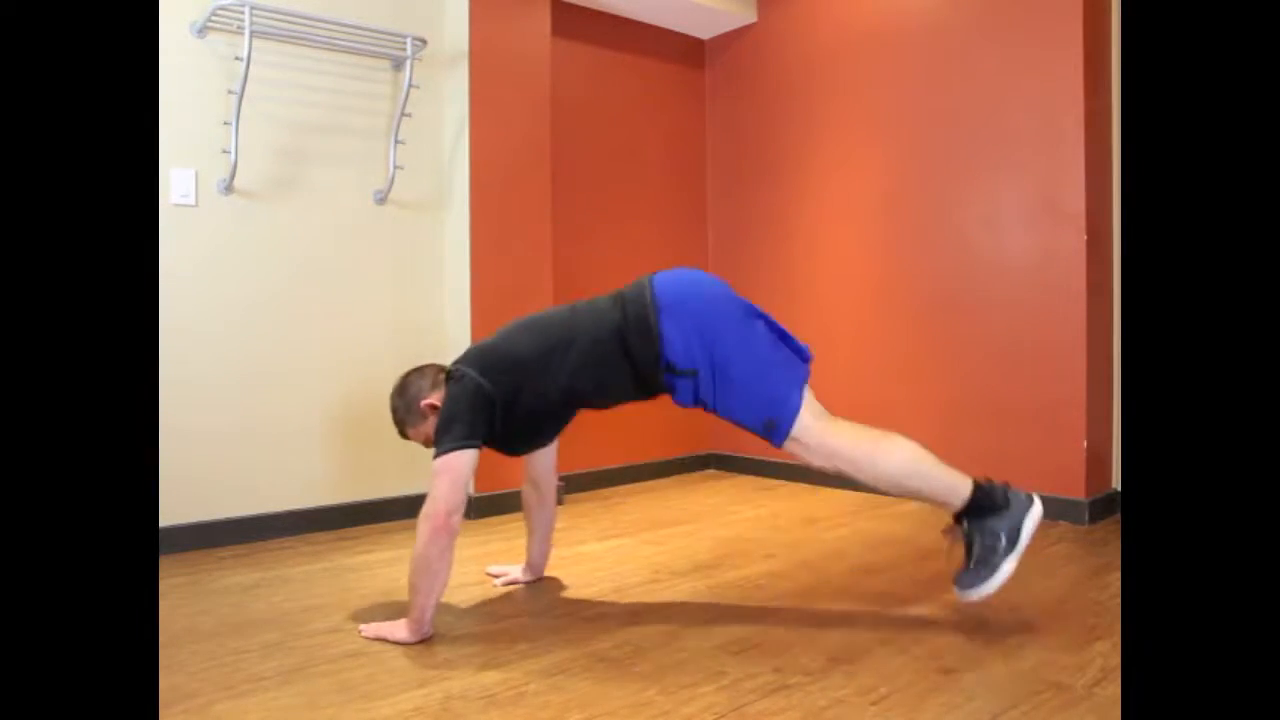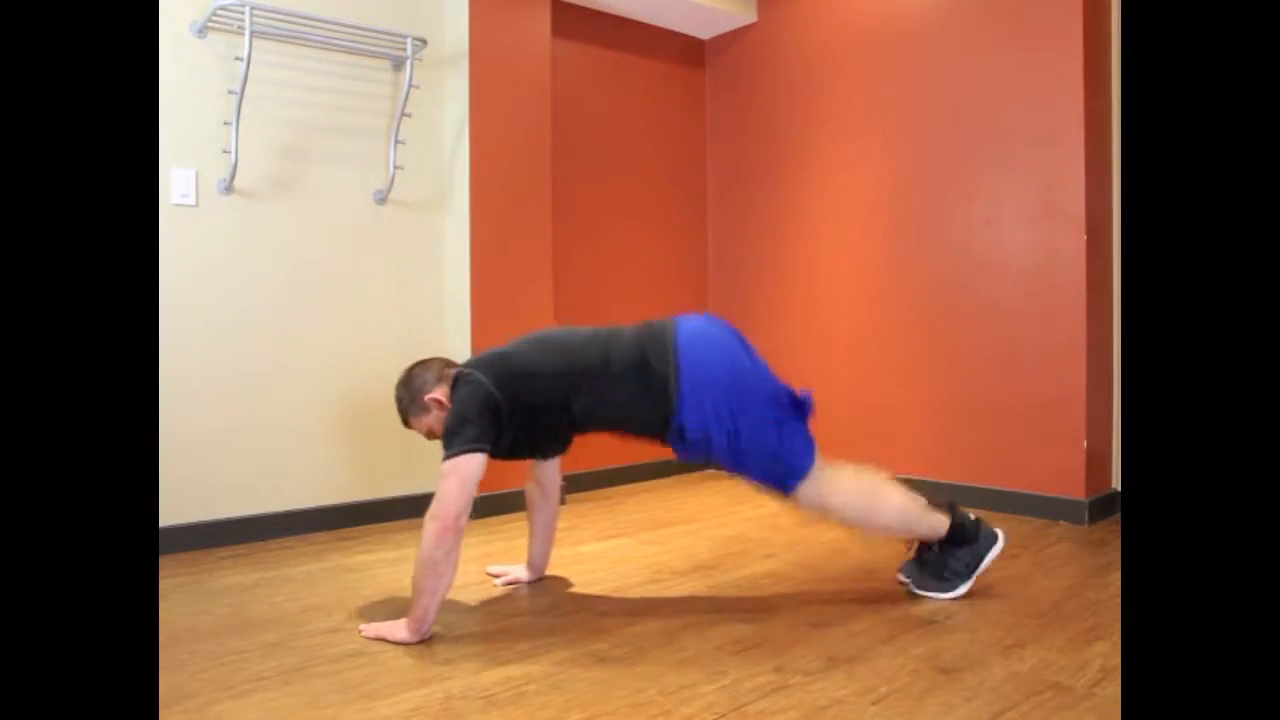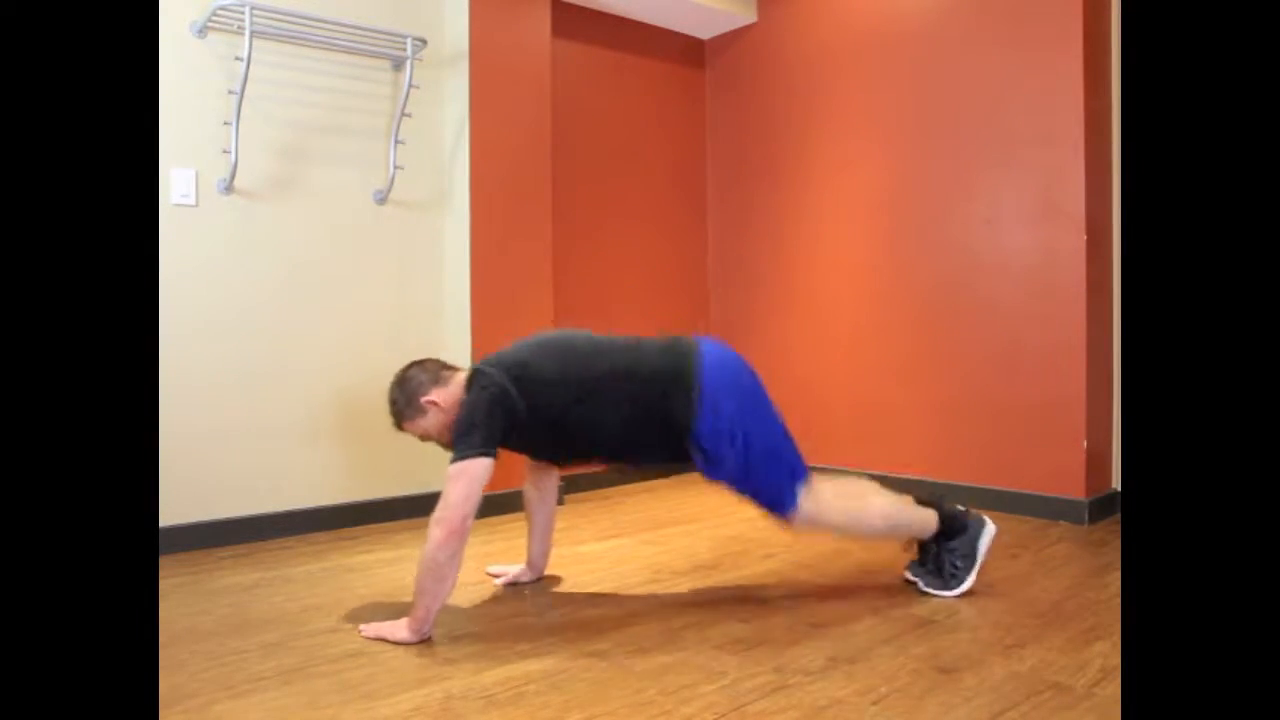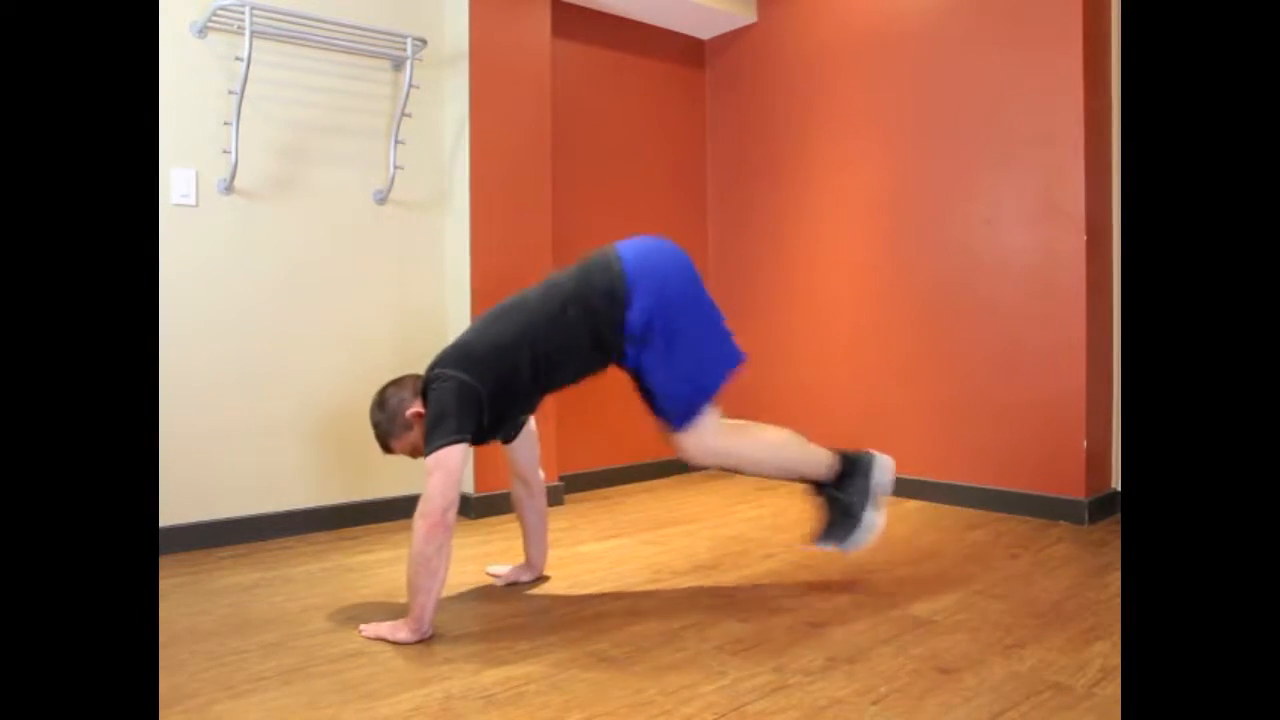
dt=0.2s
person 1, frame 1
left shoulder: (467, 393)
right shoulder: (506, 383)
left elbow: (441, 516)
right elbow: (541, 474)
left wrist: (417, 623)
right wrist: (533, 565)
left hip: (678, 316)
right hip: (679, 313)
left knee: (814, 438)
right knee: (813, 434)
left ankle: (990, 506)
right ankle: (984, 508)
person 1, frame 2
left shoulder: (473, 396)
right shoulder: (509, 379)
left elbow: (446, 519)
right elbow: (544, 472)
left wrist: (417, 624)
right wrist: (535, 565)
left hip: (700, 384)
right hip: (698, 348)
left knee: (812, 490)
right knee: (806, 481)
left ankle: (961, 533)
right ankle: (943, 519)
person 1, frame 3
left shoulder: (483, 405)
right shoulder: (507, 392)
left elbow: (452, 524)
right elbow: (543, 470)
left wrist: (417, 623)
right wrist: (534, 565)
left hip: (710, 391)
right hip: (699, 381)
left knee: (802, 507)
right knee: (797, 492)
left ankle: (955, 527)
right ankle: (939, 521)
person 1, frame 4
left shoulder: (453, 392)
right shoulder: (486, 387)
left elbow: (436, 511)
right elbow: (526, 470)
left wrist: (417, 625)
right wrist: (533, 564)
left hip: (651, 283)
right hip: (646, 284)
left knee: (698, 441)
right knee: (693, 431)
left ankle: (849, 471)
right ankle: (844, 480)
